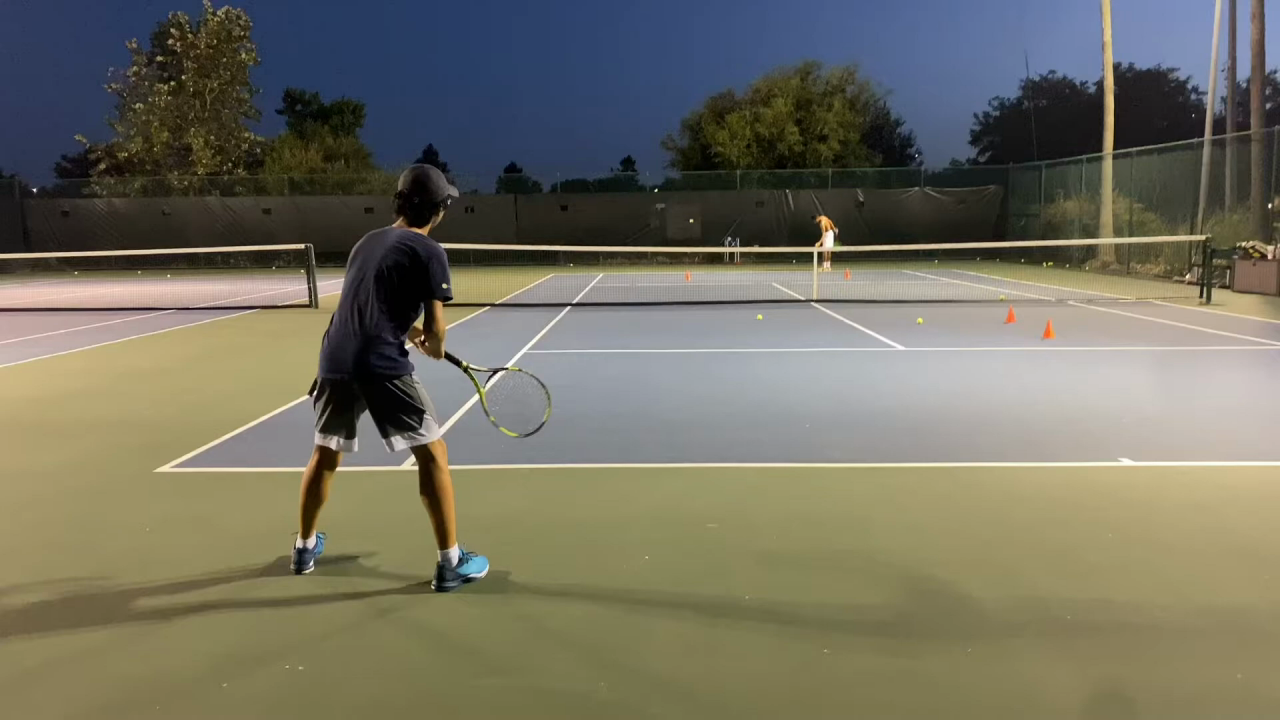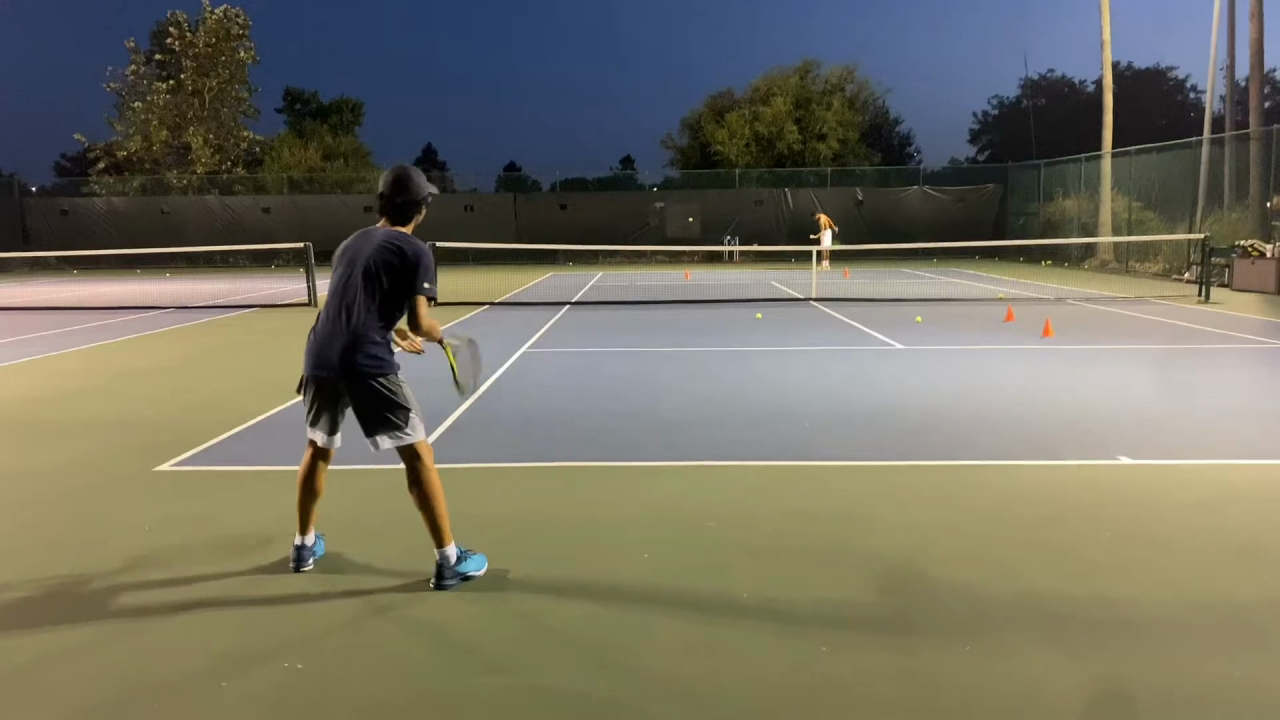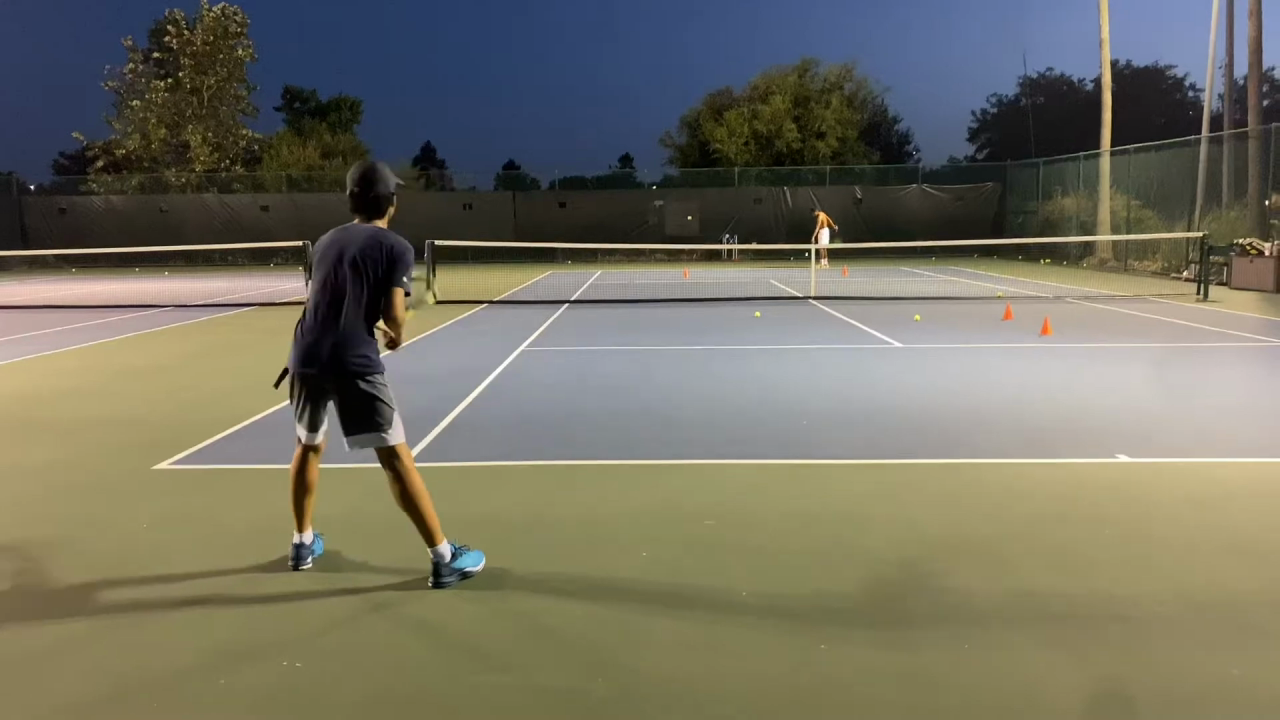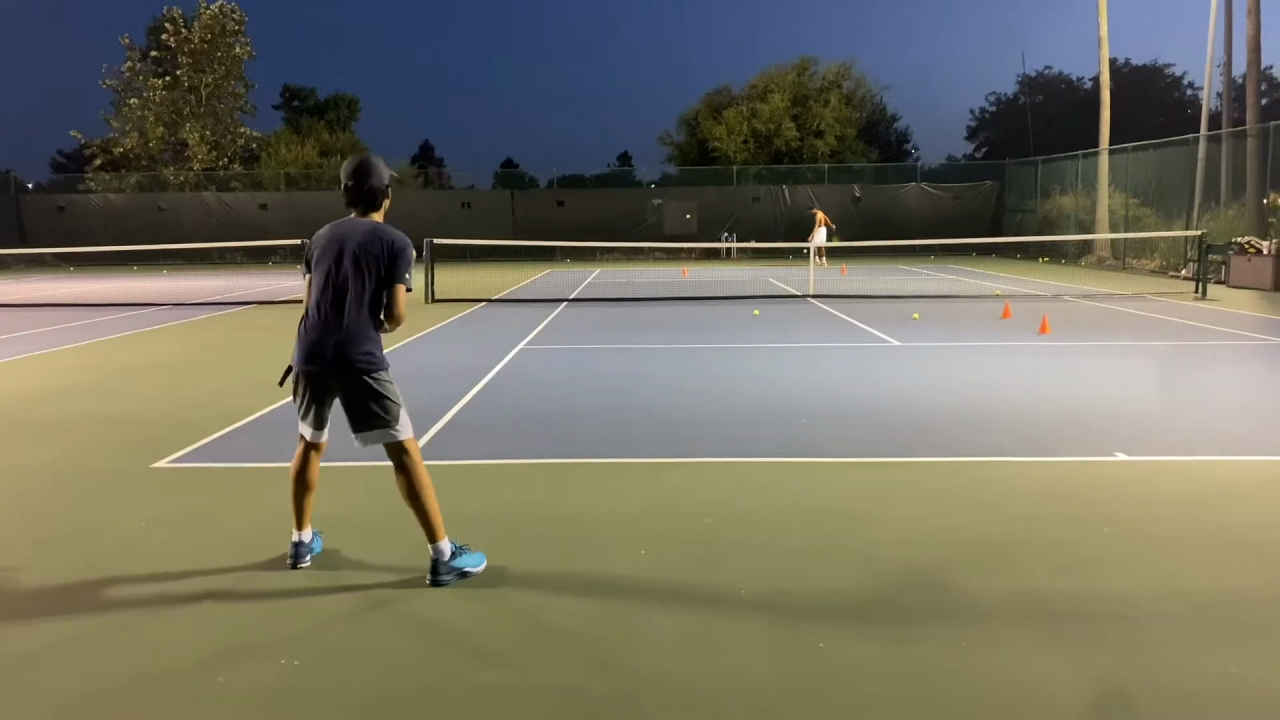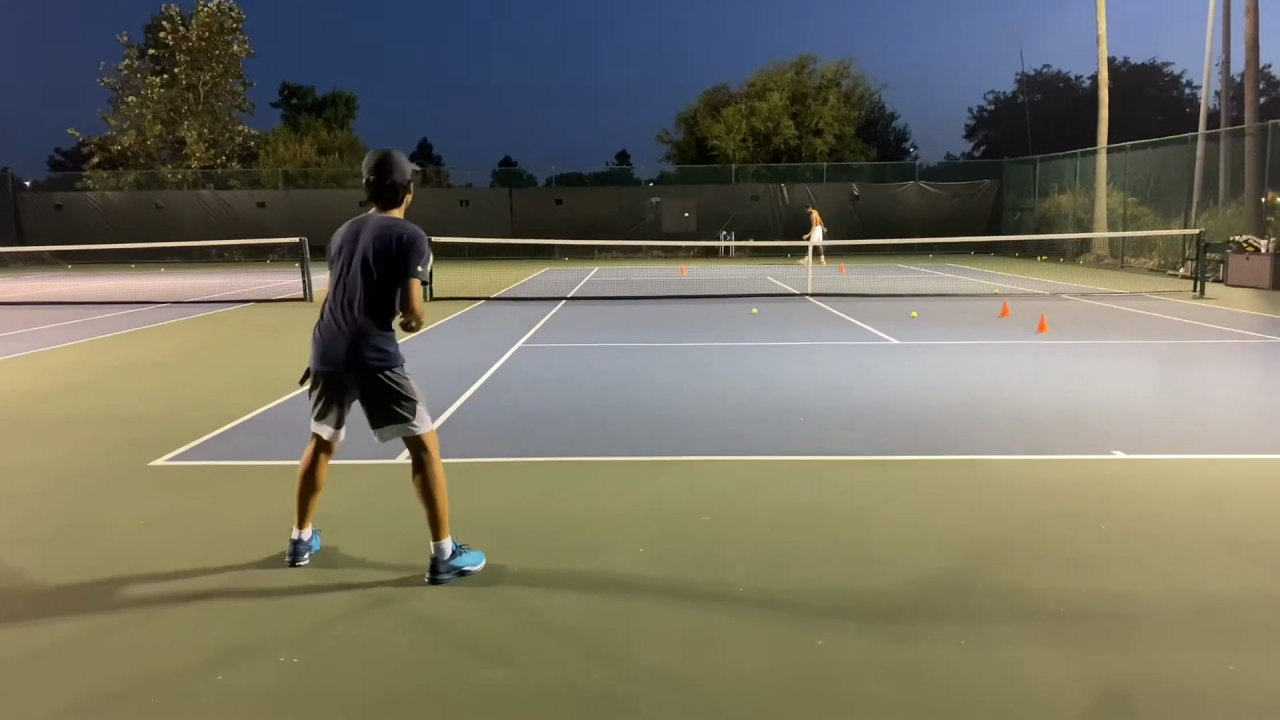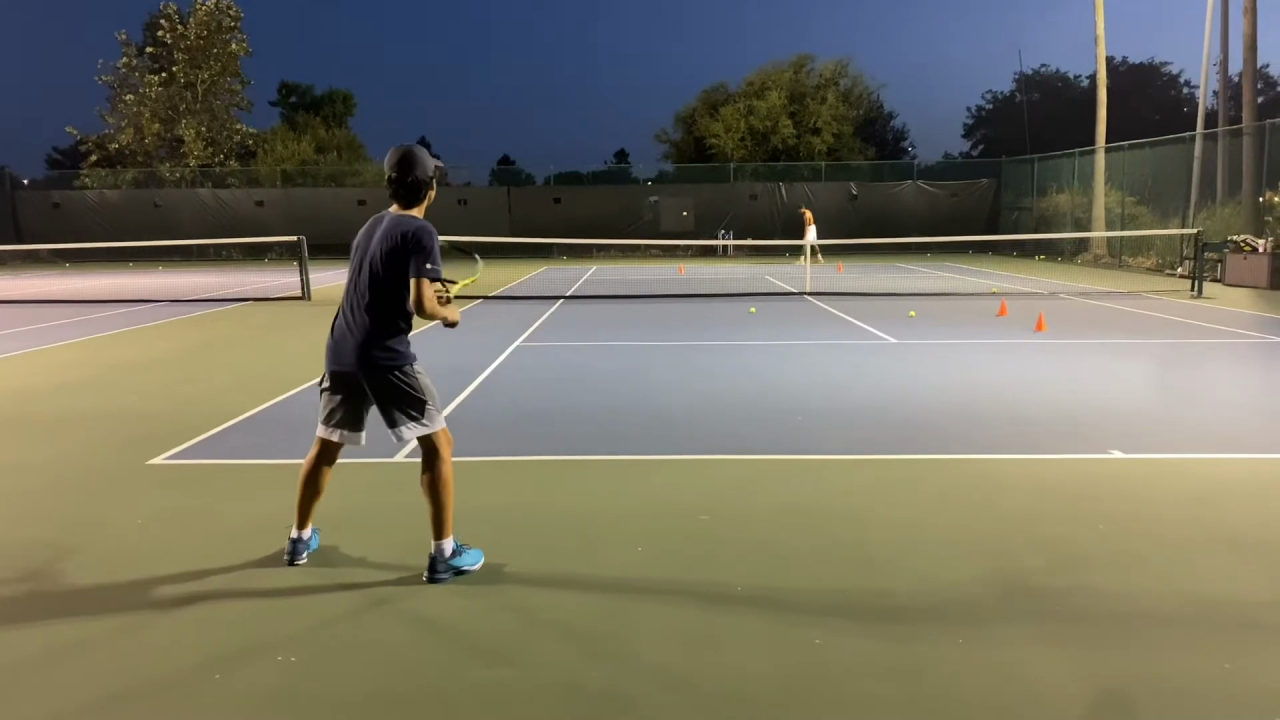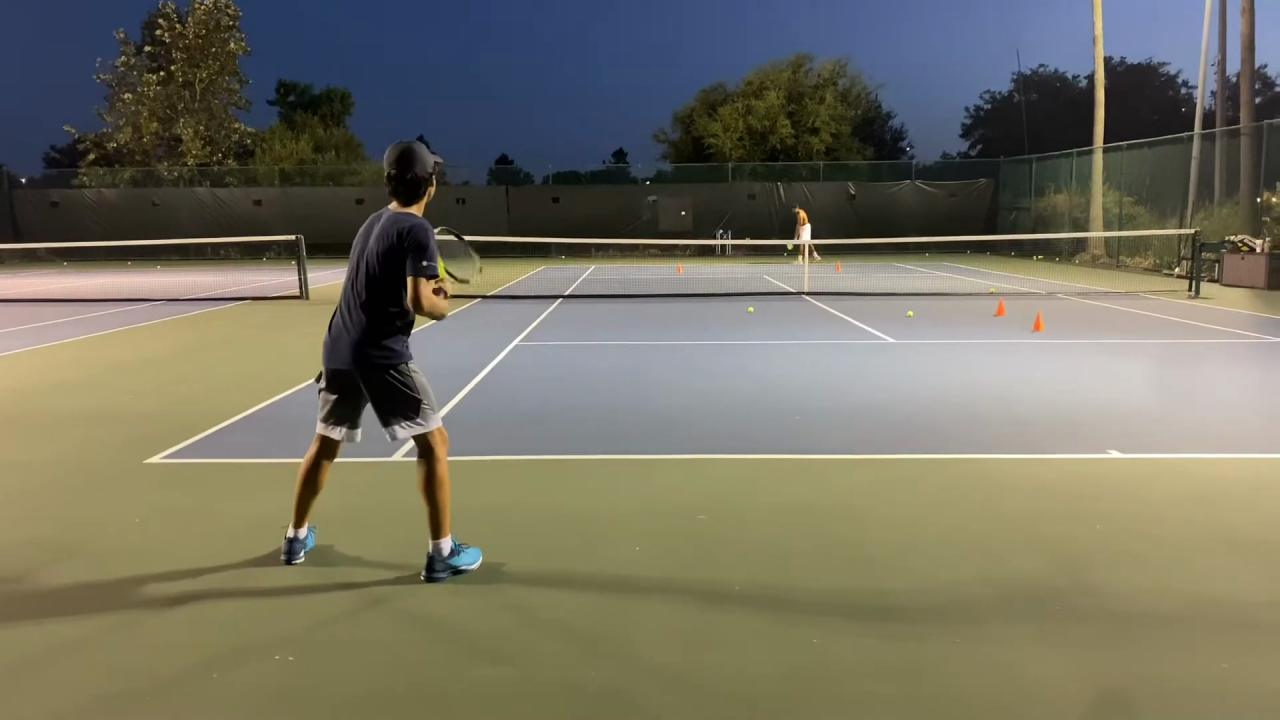
dt=0.2s
person 1, frame 1
left shoulder: (366, 243)
right shoulder: (429, 253)
right elbow: (435, 329)
right wrist: (435, 346)
left hip: (334, 360)
right hip: (382, 365)
left knee: (325, 454)
right knee: (433, 455)
left ankle: (305, 546)
right ankle: (451, 562)
person 1, frame 2
left shoulder: (351, 243)
right shoulder: (415, 251)
right elbow: (421, 322)
left wrist: (401, 338)
right wrist: (436, 336)
left hip: (320, 358)
right hip: (368, 363)
left knee: (319, 449)
right knee: (418, 456)
left ankle: (305, 544)
right ankle: (450, 560)
person 1, frame 3
left shoulder: (326, 242)
right shoulder: (396, 248)
right elbow: (394, 317)
right wrist: (395, 336)
left hip: (306, 356)
right hip: (355, 362)
left knee: (309, 446)
right knee: (396, 458)
left ankle: (303, 542)
right ankle: (445, 557)
person 1, frame 4
left shoulder: (321, 236)
right shoulder: (394, 242)
right elbow: (396, 313)
right wrist: (382, 321)
left hip: (310, 353)
right hip: (358, 358)
left knee: (310, 443)
right knee: (404, 451)
left ankle: (302, 541)
right ankle: (444, 555)
person 1, frame 5
left shoulder: (343, 232)
right shoulder: (408, 235)
right elbow: (410, 307)
right wrist: (412, 320)
left hip: (326, 351)
right hip: (373, 355)
left knee: (320, 443)
right knee: (425, 445)
left ankle: (301, 539)
right ankle: (444, 554)
person 1, frame 6
left shoulder: (371, 227)
right shoulder: (420, 232)
right elbow: (422, 305)
left wrist: (431, 301)
right wrist: (448, 313)
left hip: (342, 351)
right hip: (385, 356)
left knee: (326, 446)
right knee: (438, 444)
left ankle: (300, 537)
right ankle: (444, 554)
person 1, frame 7
left shoulder: (372, 223)
right shoulder: (417, 231)
right elbow: (419, 302)
left wrist: (429, 287)
right wrist: (443, 305)
left hip: (339, 349)
right hip: (382, 354)
left knee: (325, 443)
right knee: (433, 444)
left ankle: (296, 536)
right ankle: (443, 553)
